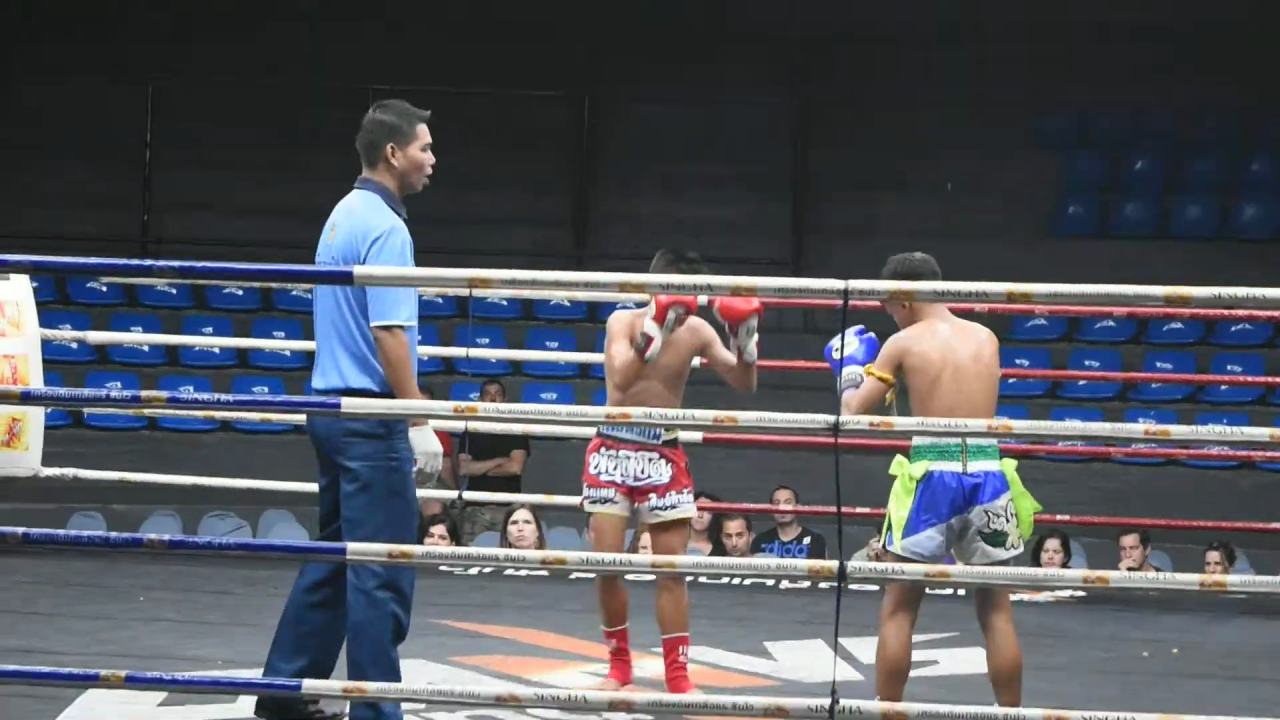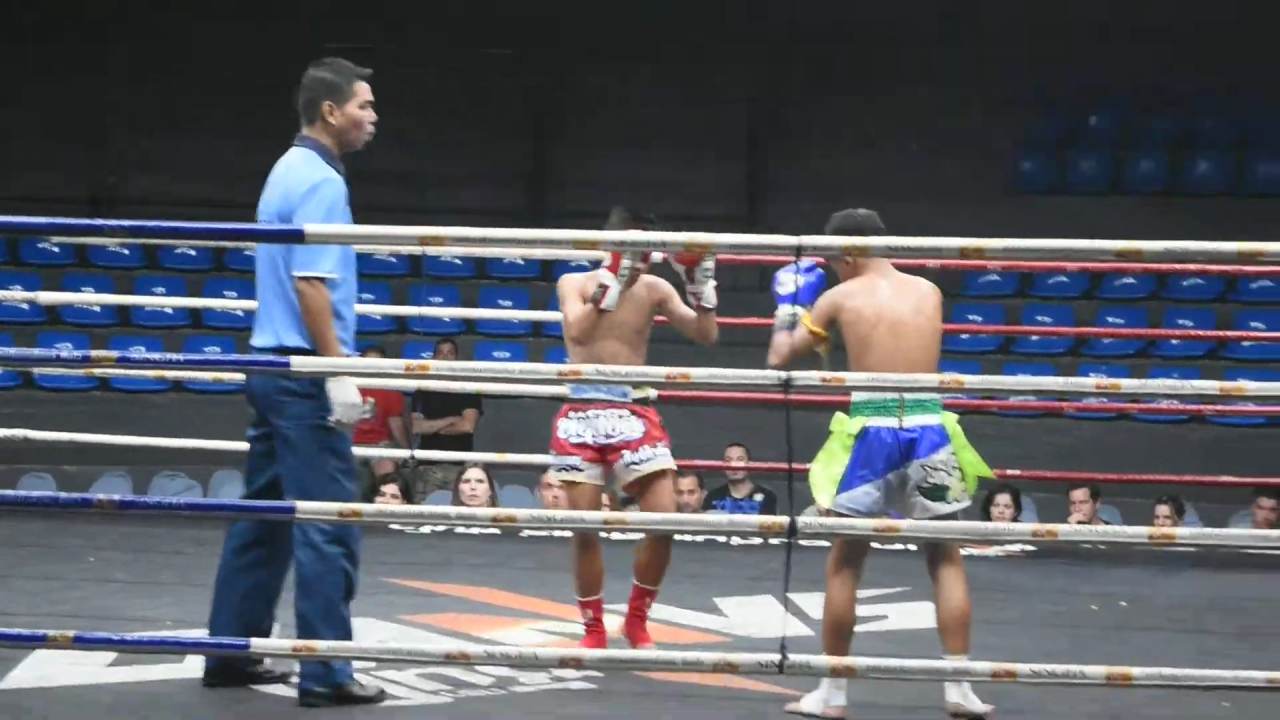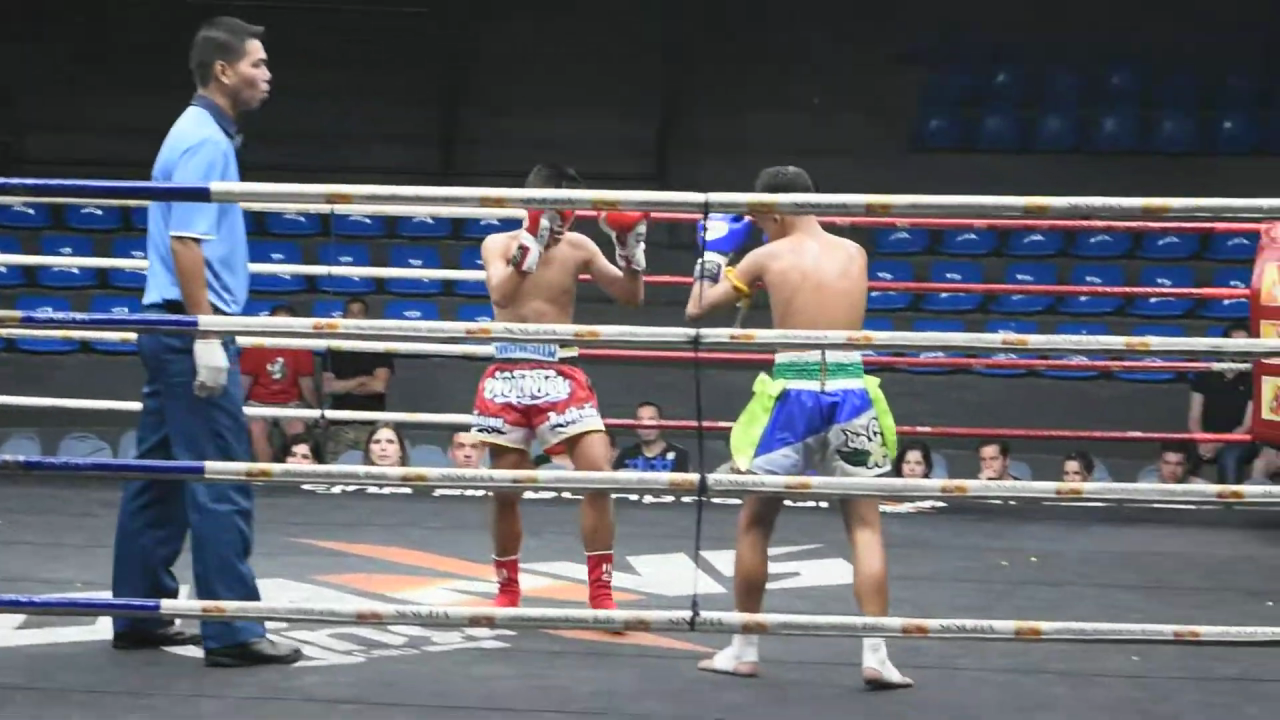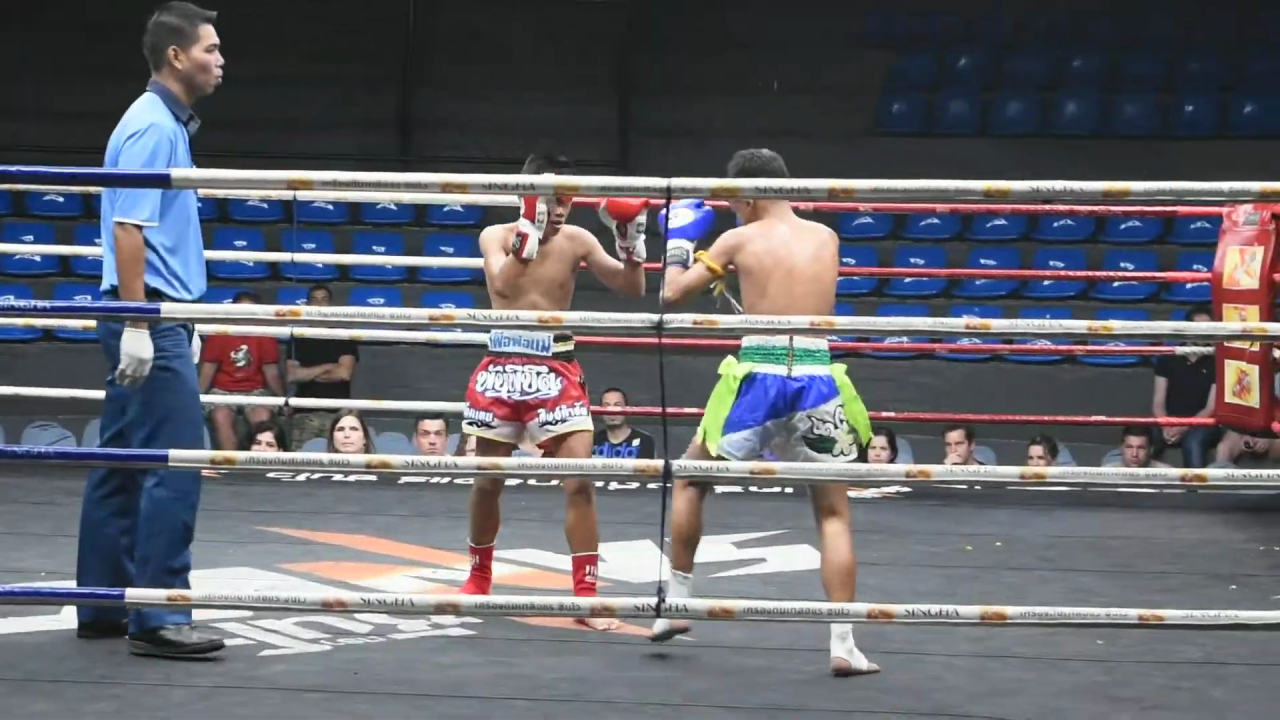
dt=0.2s
person 1, frame 1
left shoulder: (344, 214)
right shoulder: (384, 225)
right elbow: (389, 333)
right wrist: (419, 422)
left hip: (331, 406)
right hip: (368, 416)
left knee: (333, 560)
right knee: (383, 571)
person 1, frame 2
left shoulder: (288, 171)
right shoulder: (320, 180)
right elbow: (311, 284)
right wrist: (340, 374)
left hip: (271, 367)
right hip: (303, 373)
left knee: (264, 515)
right knee: (327, 526)
left ankle: (231, 651)
right ankle: (325, 674)
person 1, frame 3
left shoulder: (196, 133)
right shoulder: (205, 139)
right elbow: (186, 243)
right wrist: (207, 336)
left hip: (170, 331)
right hip: (190, 332)
left knee: (159, 474)
right knee: (221, 481)
left ankle: (138, 614)
right ankle: (231, 630)
person 1, frame 4
left shoulder: (165, 123)
right shoulder: (153, 126)
right elbow: (127, 230)
left wrist: (179, 323)
right wrist: (137, 325)
left hip: (148, 319)
right hip: (151, 321)
left knee: (122, 464)
right knee: (175, 465)
left ankle: (103, 604)
right ankle: (156, 616)
person 2, frame 1
left shoulder: (902, 343)
right shoulder: (986, 337)
left elbow: (852, 413)
left wrist: (850, 369)
left hip: (934, 477)
right hip: (988, 474)
left knee: (897, 611)
right knee: (996, 610)
person 2, frame 2
left shoulder: (839, 296)
right shoulder: (929, 292)
left elbow: (778, 359)
left wrist: (789, 304)
left hip: (872, 432)
right hip: (928, 428)
left knee: (843, 564)
right knee: (946, 561)
person 2, frame 3
left shoulder: (766, 257)
right shoulder: (855, 253)
left elbow: (697, 308)
left wrist: (712, 253)
left hip: (793, 395)
right hip: (850, 393)
left knee: (754, 523)
right knee: (865, 526)
left ankle: (743, 649)
right ankle: (875, 653)
person 2, frame 4
left shoulder: (739, 239)
right shoulder: (827, 237)
left elbow: (672, 293)
left wrist: (679, 239)
left hip: (759, 378)
right hip: (816, 380)
left knee: (690, 477)
right knee: (834, 514)
left ankle: (677, 602)
right ankle: (842, 644)
person 3, frame 1
left shoulder: (698, 331)
right shoulder: (623, 321)
left elbow: (741, 378)
right elbow: (619, 380)
left wrist: (745, 331)
right wrist: (656, 326)
left hip: (663, 456)
right hip: (614, 451)
left knee: (672, 568)
left ankle: (677, 676)
right ankle: (619, 665)
person 3, frame 2
left shoulder: (652, 288)
right shoulder: (574, 284)
left elbow: (705, 335)
right elbow: (577, 334)
left wrist: (700, 280)
right wrist: (611, 280)
left hip: (634, 414)
right hip: (581, 415)
right knee: (586, 529)
left ankle: (637, 622)
right ankle: (593, 632)
person 3, frame 3
left shoulder: (578, 246)
right shoulder: (498, 244)
left elbow: (631, 297)
right elbow: (501, 295)
left wrist: (630, 243)
right wrist: (534, 238)
left hip: (562, 376)
right hip: (508, 376)
left knee: (599, 475)
right knee: (505, 490)
left ankle: (601, 596)
right ankle: (507, 591)
person 3, frame 4
left shoulder: (576, 239)
right shoulder: (495, 235)
left elbow: (633, 289)
right elbow: (502, 286)
left wrist: (630, 233)
right wrist: (530, 228)
left hip: (556, 371)
right hip: (502, 368)
left knee: (580, 480)
right knee: (487, 482)
left ankle: (586, 594)
right ankle: (478, 577)
